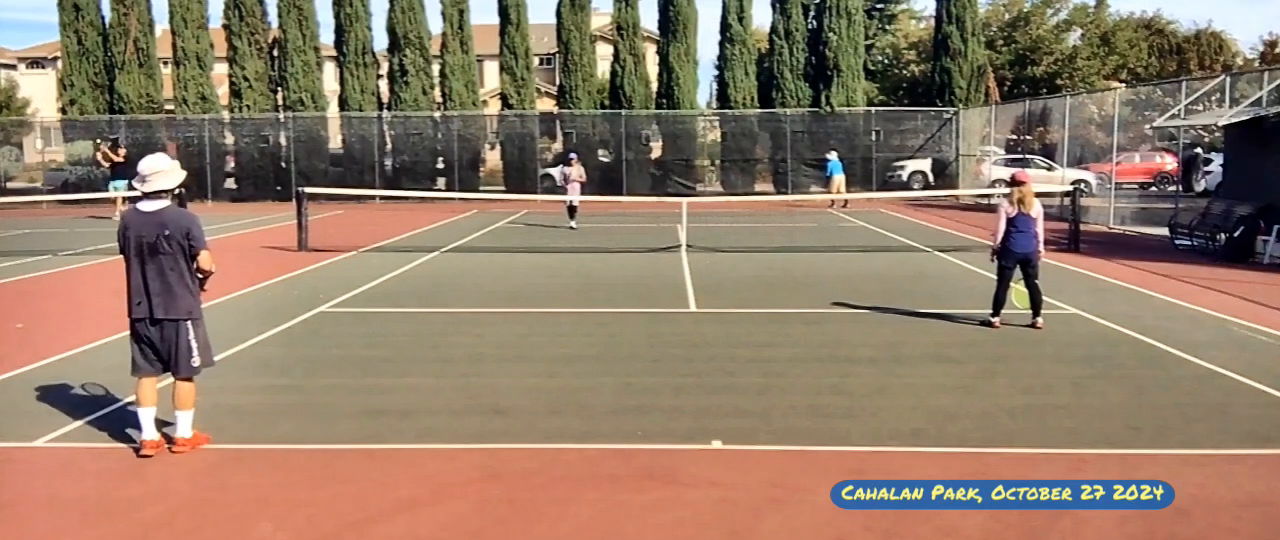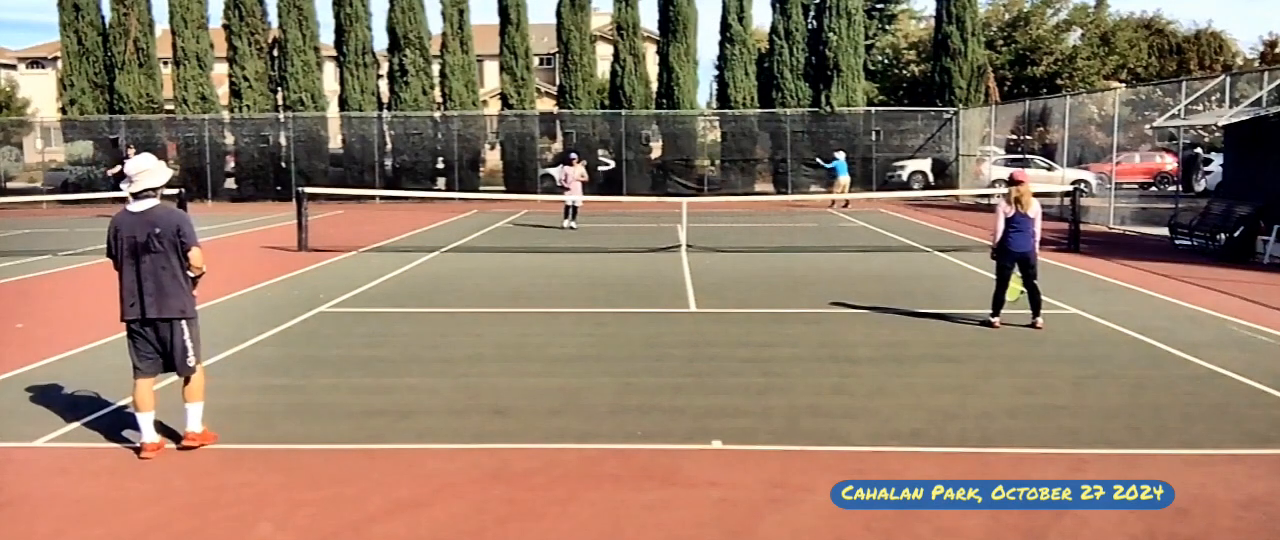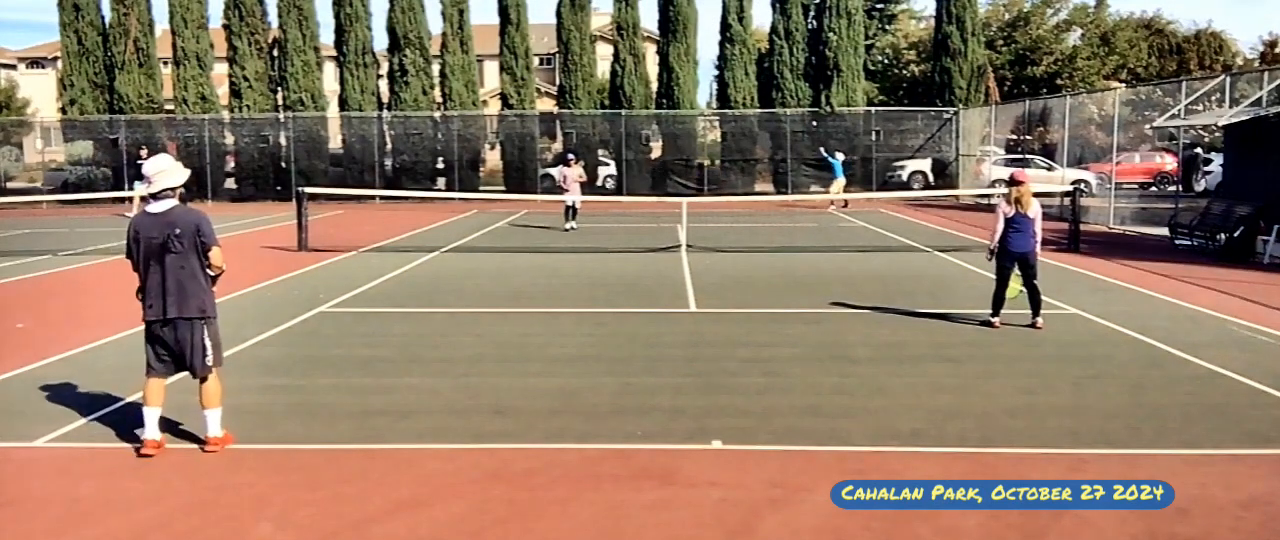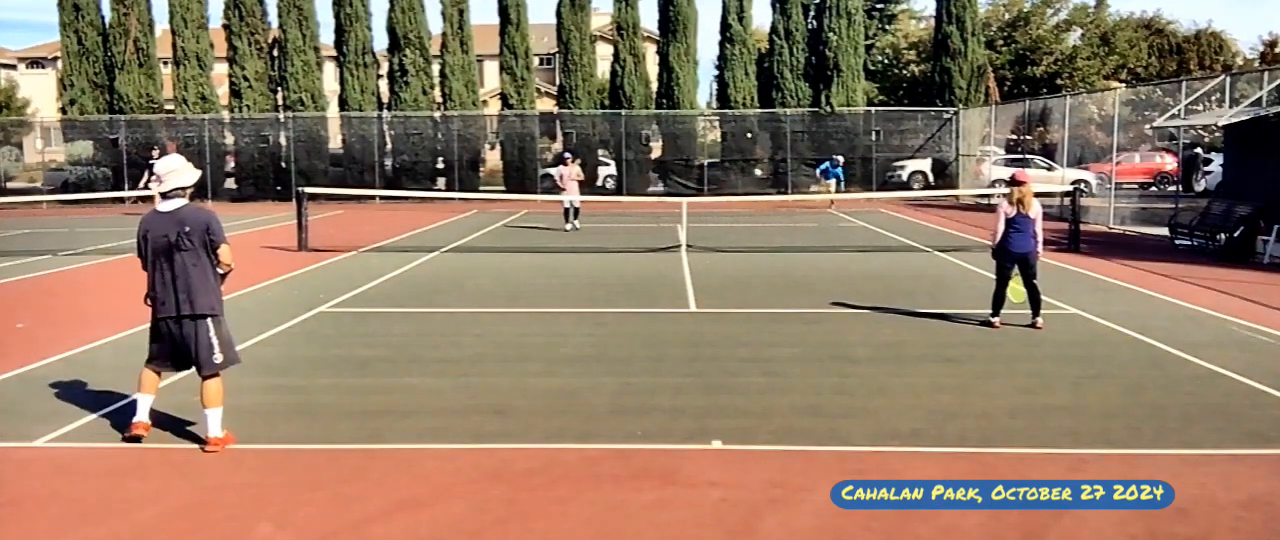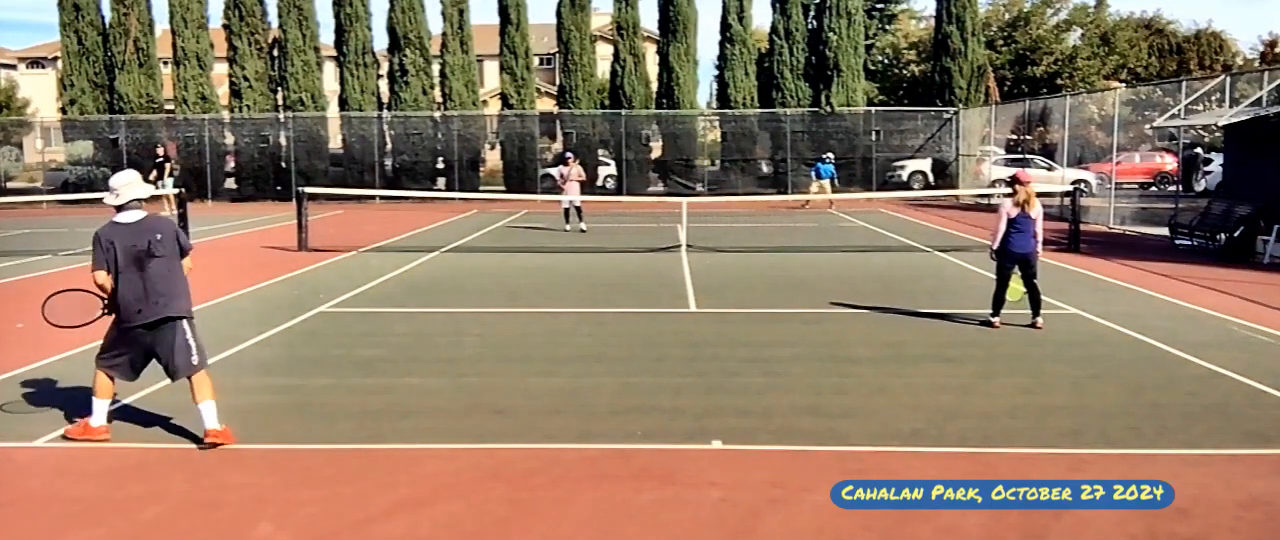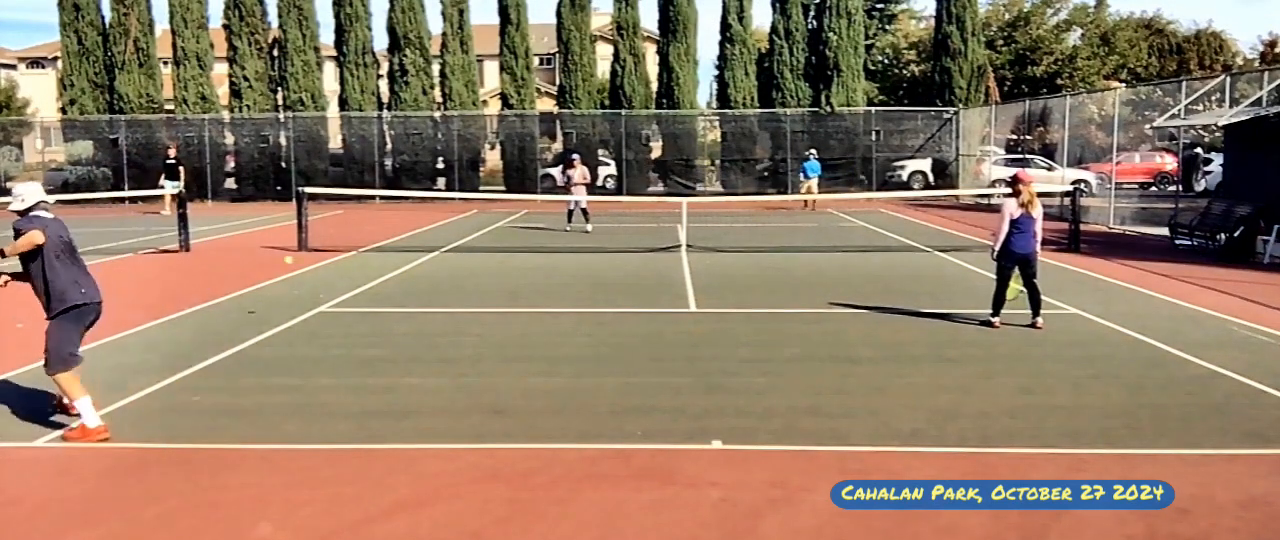
dt=0.4s
person 1, frame 1
left shoulder: (128, 220)
right shoulder: (185, 219)
left elbow: (131, 258)
right elbow: (205, 265)
right wrist: (197, 279)
left hip: (142, 309)
right hip: (179, 307)
left knee: (146, 374)
right knee: (184, 374)
left ankle: (148, 437)
right ankle: (183, 435)
person 1, frame 2
left shoulder: (118, 222)
right shoulder: (175, 217)
left elbow: (117, 264)
right elbow: (196, 263)
right wrist: (188, 279)
left hip: (136, 310)
right hip: (174, 307)
left knee: (143, 375)
right knee: (192, 368)
left ankle: (149, 439)
right ankle: (194, 430)
person 1, frame 3
left shoulder: (137, 223)
right shoulder: (195, 218)
left elbow: (136, 265)
right elbow: (217, 262)
right wrist: (207, 278)
left hip: (155, 310)
right hip: (194, 307)
left knee: (155, 374)
right knee: (208, 372)
left ankle: (151, 436)
right ankle: (214, 434)
person 1, frame 4
left shoulder: (147, 222)
right shoulder: (203, 216)
left elbow: (147, 265)
right elbow: (226, 260)
right wrist: (214, 277)
left hip: (163, 308)
right hip: (201, 306)
left knee: (154, 364)
right knee: (211, 372)
left ankle: (140, 420)
right ankle: (215, 434)
person 1, frame 5
left shoulder: (104, 234)
right shoulder: (167, 225)
left elbow: (101, 279)
right elbow: (187, 263)
left wrist: (117, 297)
left hip: (129, 316)
right hip: (172, 312)
left knee: (105, 367)
right knee: (196, 370)
left ankle: (96, 424)
right ankle: (213, 428)
person 1, frame 6
left shoulder: (25, 224)
right shoulder: (58, 225)
left elbow: (36, 237)
left hip: (68, 305)
right hip: (89, 299)
left knee: (60, 368)
right knee: (67, 354)
left ankle: (93, 424)
right ankle: (70, 401)
person 2, frame 1
left shoulder: (1006, 204)
right shoulder: (1036, 204)
left elbow: (1000, 229)
right elbow: (1039, 229)
left wrist: (995, 247)
right wrist: (1040, 247)
left hip: (1010, 249)
right hip: (1030, 249)
left knee: (1003, 284)
right knee: (1033, 285)
left ankle: (995, 318)
right ankle: (1037, 318)
person 2, frame 2
left shoulder: (1004, 204)
right shoulder: (1034, 204)
left elbow: (999, 229)
right elbow: (1037, 229)
left wrist: (994, 247)
right wrist: (1036, 247)
left hip: (1008, 249)
right hip: (1027, 249)
left knee: (1002, 285)
right knee: (1031, 284)
left ankle: (995, 318)
right ankle: (1037, 318)
person 2, frame 3
left shoulder: (1004, 204)
right shoulder: (1034, 204)
left elbow: (998, 229)
right elbow: (1038, 229)
left wrist: (992, 247)
right wrist: (1037, 247)
left hip: (1007, 249)
right hip: (1028, 250)
left knee: (1001, 284)
right knee: (1032, 284)
left ankle: (995, 318)
right ankle: (1037, 318)
person 2, frame 4
left shoulder: (1005, 204)
right shoulder: (1035, 204)
left elbow: (999, 229)
right elbow: (1038, 229)
left wrist: (994, 246)
right wrist: (1039, 248)
left hip: (1008, 249)
right hip: (1028, 250)
left knee: (1002, 284)
right knee: (1031, 284)
left ankle: (995, 318)
right ankle: (1037, 318)
person 2, frame 5
left shoulder: (1007, 203)
right shoulder: (1036, 204)
left elbow: (1000, 228)
right elbow: (1038, 229)
left wrist: (993, 247)
right wrist: (1038, 247)
left hip: (1009, 250)
right hip: (1028, 250)
left knee: (1002, 284)
right knee: (1031, 284)
left ankle: (995, 317)
right ankle: (1037, 318)
person 2, frame 6
left shoulder: (1009, 203)
right shoulder: (1037, 204)
left elbow: (1003, 229)
right elbow: (1038, 230)
left wrist: (995, 248)
right wrist: (1037, 247)
left hip: (1010, 250)
right hip: (1029, 251)
left knee: (1002, 284)
right knee: (1031, 284)
left ankle: (995, 318)
right ankle: (1037, 318)
